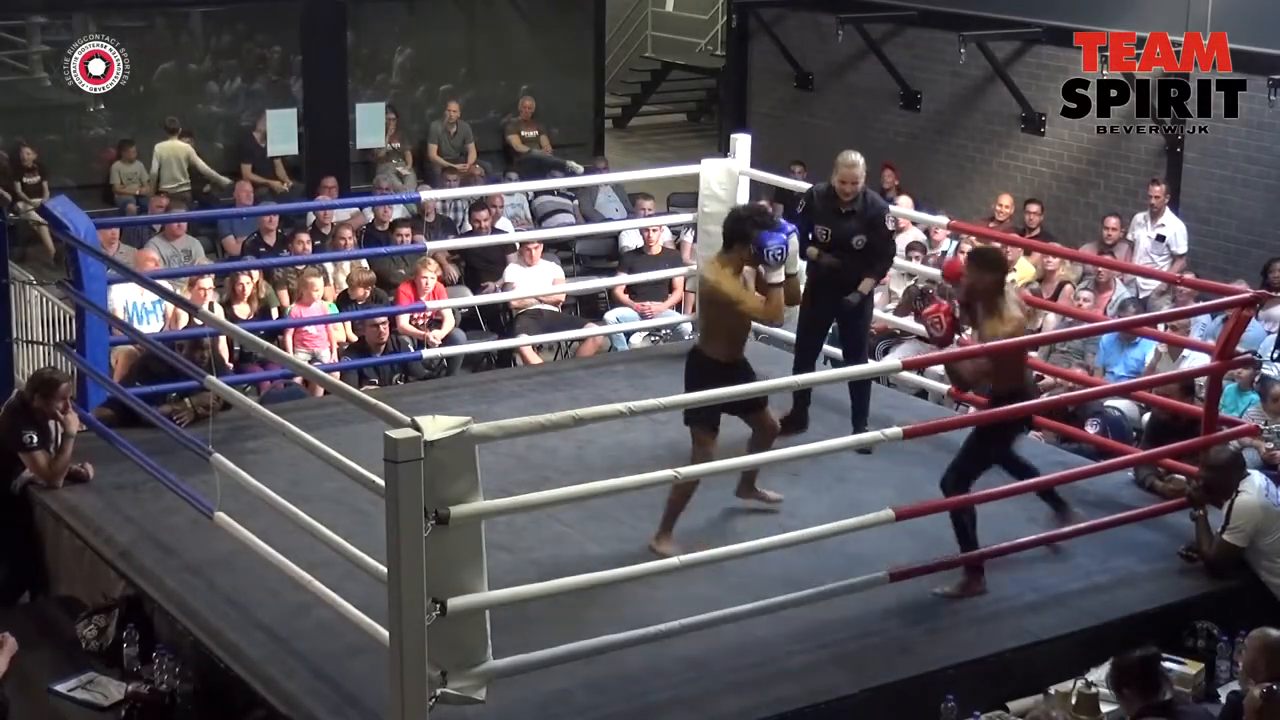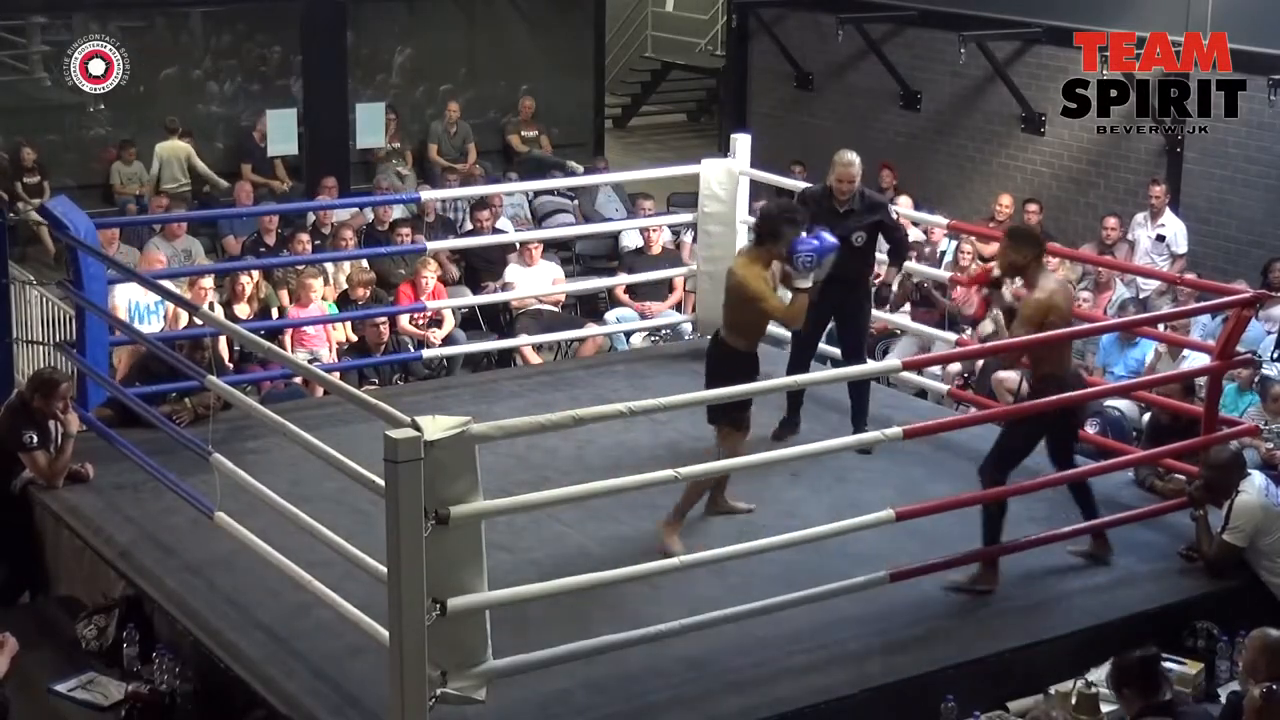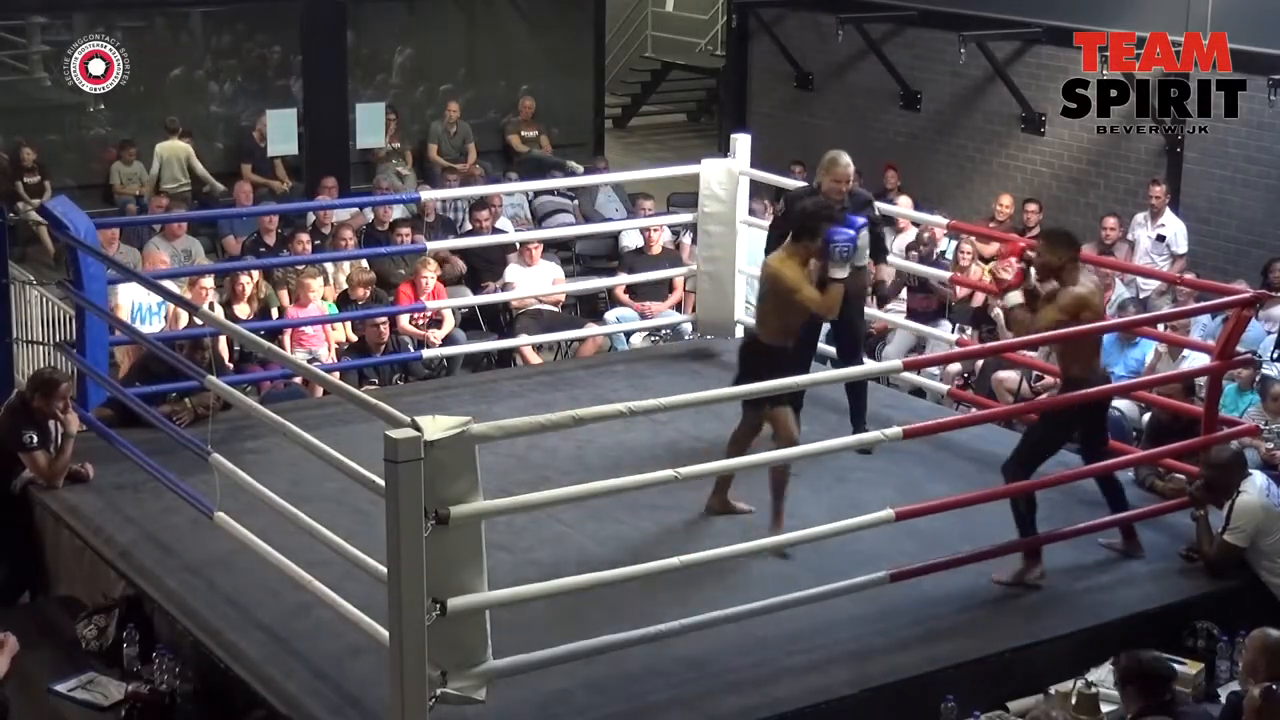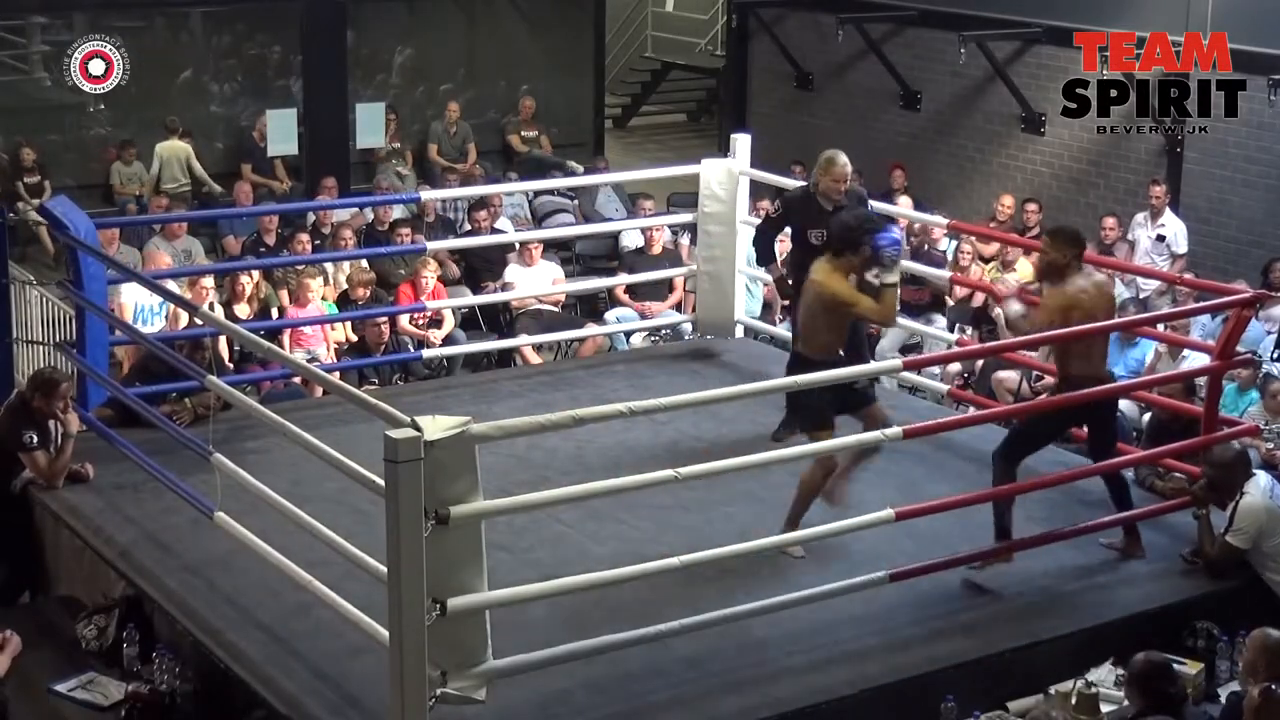
dt=0.2s
person 1, frame 1
left shoulder: (1005, 326)
right shoulder: (1001, 296)
left elbow: (966, 379)
right elbow: (972, 317)
left wrist: (942, 342)
right wrist: (963, 300)
left hip: (1010, 404)
right hip: (1015, 394)
left knee: (953, 483)
right knee: (1003, 456)
left ankle: (973, 576)
right ankle: (1061, 512)
person 1, frame 2
left shoulder: (1039, 299)
right shoulder: (1055, 282)
left elbow: (1008, 356)
right elbow: (1022, 321)
right wrist: (998, 297)
left hip: (1049, 393)
right hip: (1069, 385)
left knee: (993, 472)
right knee: (1065, 465)
left ankle: (988, 570)
right ankle: (1099, 543)
person 1, frame 3
left shoulder: (1075, 295)
right shoulder: (1080, 284)
left elbow: (1028, 334)
right elbow: (1043, 306)
left wrist: (1010, 292)
right wrist: (1023, 280)
left hip: (1077, 393)
right hip: (1095, 386)
left knee: (1016, 469)
right knee: (1097, 463)
left ankle: (1032, 562)
right ankle: (1130, 540)
person 1, frame 4
left shoulder: (1065, 294)
right shoulder: (1102, 282)
left elbow: (1027, 334)
left wrist: (1012, 304)
right wrist: (1041, 298)
left hip: (1072, 391)
right hip: (1102, 387)
left knee: (1005, 457)
right knee: (1106, 462)
left ankle: (1001, 546)
right ankle: (1132, 540)
person 2, frame 1
left shoulder: (736, 267)
right shoulder: (719, 281)
left elbow: (789, 299)
right elbow: (773, 317)
left wrist: (788, 262)
right wrist: (775, 271)
left hip: (734, 363)
right hip: (708, 370)
left knee: (769, 429)
right knee: (702, 460)
left ankle: (747, 486)
right ankle: (663, 534)
person 2, frame 2
left shoulder: (760, 260)
right shoulder: (747, 275)
right elbow: (793, 320)
left wrist: (814, 270)
right wrist: (803, 277)
left hip: (741, 353)
right hip: (729, 360)
left knee: (734, 435)
right knee: (730, 450)
left ankle: (718, 499)
right ankle: (672, 524)
person 2, frame 3
left shoulder: (800, 258)
right shoulder: (782, 269)
right elbow: (828, 310)
left wrist: (850, 256)
right wrist: (839, 265)
left hip: (781, 352)
right hip: (764, 357)
left knee: (750, 427)
right knee: (788, 439)
left ankle: (719, 498)
right ankle: (777, 523)
person 2, frame 4
left shoulder: (832, 266)
right shoulder: (831, 285)
left elbow: (871, 294)
right elbow: (886, 318)
left wrist: (883, 272)
right wrist: (890, 272)
left hip: (834, 362)
right hip: (809, 371)
left knee: (881, 424)
right knee: (826, 458)
left ankle: (838, 475)
right ankle: (789, 530)
person 3, frame 1
left shoulder: (876, 207)
right shoulder: (815, 197)
left elbow: (884, 258)
right elbow: (795, 236)
left wrist: (861, 292)
right wrist: (817, 256)
left hip: (857, 291)
right hip: (818, 287)
left knee: (856, 359)
right knee: (804, 352)
left ankle: (860, 426)
right ankle: (799, 415)
person 3, frame 2
left shoulder: (875, 205)
right shoulder: (810, 198)
left elbow: (900, 244)
left wrist: (887, 283)
left hip: (855, 291)
right hip: (816, 289)
left knee: (855, 359)
right knee: (800, 353)
left ankle: (860, 427)
right ankle: (792, 417)
person 3, frame 3
left shoulder: (862, 202)
right shoulder: (798, 200)
left elbow: (878, 243)
right elbow: (775, 241)
left wrist: (881, 280)
left hip: (849, 290)
left knee: (852, 358)
right knee: (799, 355)
left ankle: (860, 426)
right ankle: (791, 418)
person 3, frame 4
left shoulder: (857, 198)
right shoulder: (794, 201)
right elbow: (762, 238)
right wrist: (778, 277)
right hip: (806, 288)
right ankle: (793, 417)
person 4, frame 1
left shoulder: (41, 413)
right shoulder: (20, 423)
left elbow: (51, 462)
right elbow: (53, 479)
left wrist: (74, 470)
right wrist: (70, 434)
left knee: (29, 563)
right knee: (23, 568)
person 4, frame 2
left shoulder: (41, 413)
right shoulder: (20, 423)
left elbow: (51, 462)
right elbow: (52, 479)
left wrist: (74, 470)
right wrist: (70, 434)
left knee: (29, 563)
right knee: (23, 568)
person 4, frame 3
left shoulder: (41, 412)
right shoulder: (20, 423)
left elbow: (51, 462)
right elbow: (53, 479)
left wrist: (74, 470)
right wrist: (70, 434)
left knee: (29, 563)
right knee: (23, 569)
person 4, frame 4
left shoulder: (41, 413)
right shoulder: (20, 423)
left elbow: (50, 462)
right elbow: (53, 479)
left wrist: (74, 470)
right wrist: (70, 434)
left knee: (28, 563)
right knee: (23, 568)
